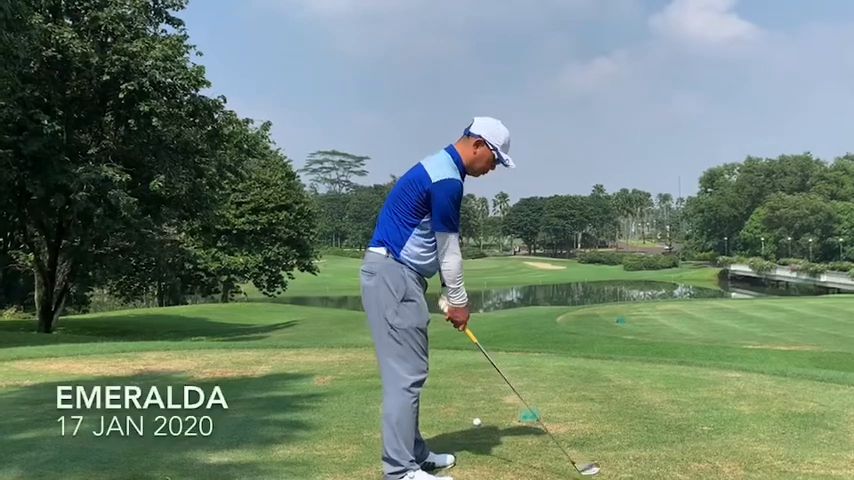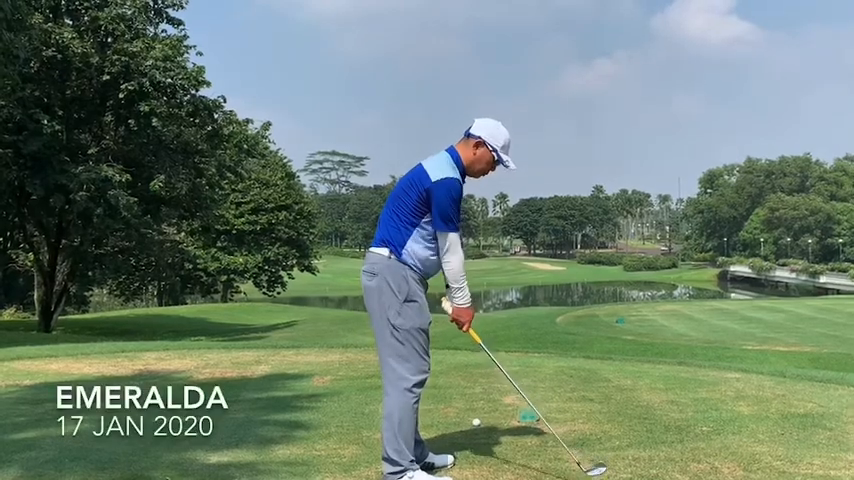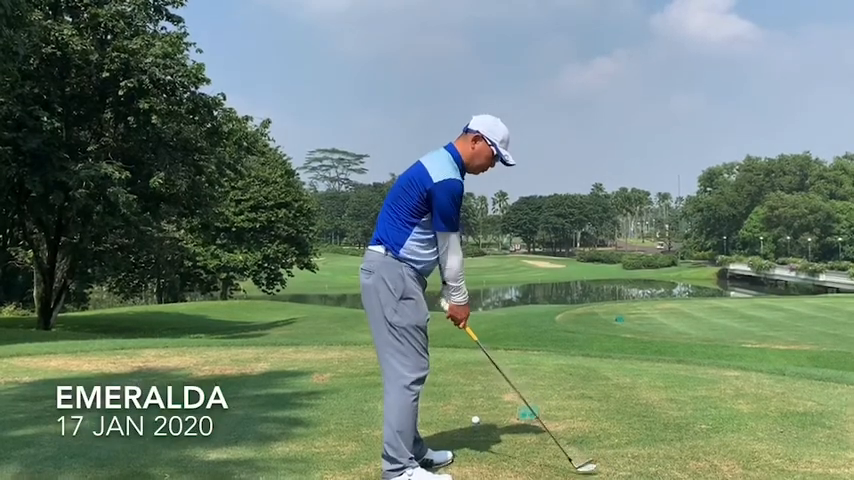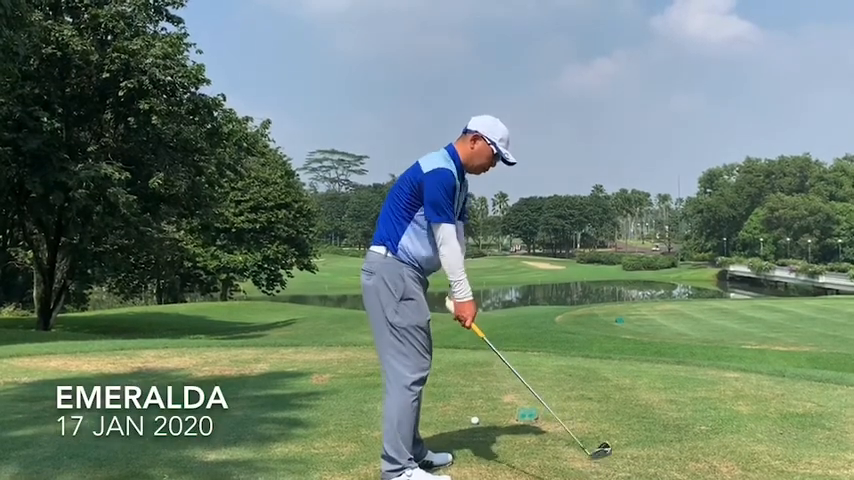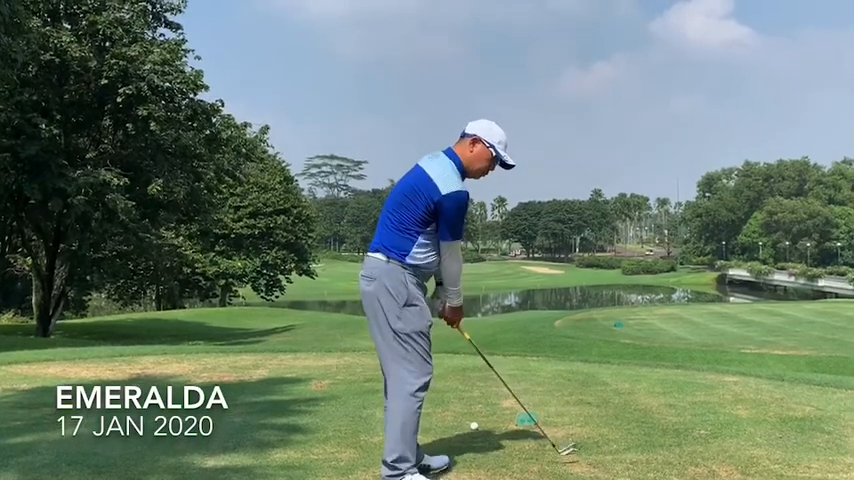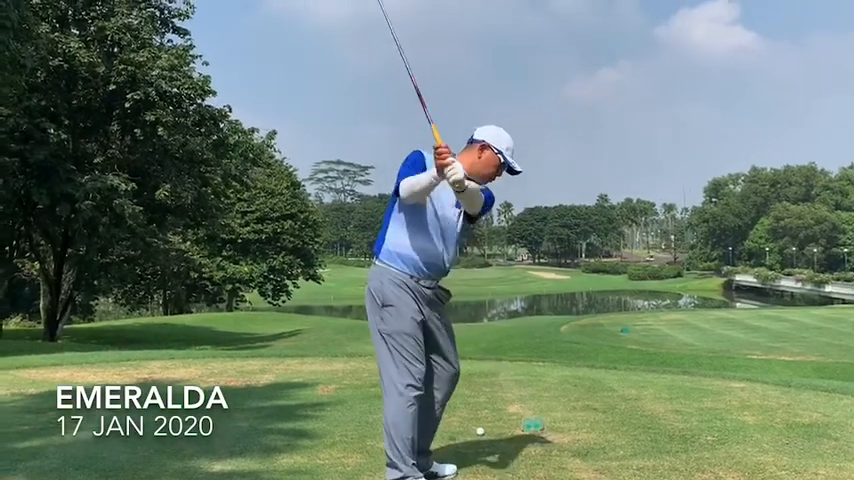
dt=0.5s
person 1, frame 1
left shoulder: (442, 168)
right shoulder: (447, 180)
left elbow: (444, 245)
right elbow: (448, 248)
left wrist: (451, 294)
right wrist: (459, 301)
left hip: (398, 273)
right hip: (392, 274)
left knee: (409, 369)
right knee: (405, 371)
person 1, frame 2
left shoulder: (443, 170)
right shoulder: (446, 180)
left elbow: (447, 246)
right elbow: (450, 249)
left wrist: (453, 294)
right wrist: (462, 301)
left hip: (397, 273)
right hip: (393, 274)
left knee: (407, 369)
right knee: (407, 372)
person 1, frame 3
left shoulder: (439, 164)
right shoulder: (447, 180)
left elbow: (444, 244)
right elbow: (449, 247)
left wrist: (450, 292)
right wrist: (459, 298)
left hip: (396, 271)
right hip: (392, 273)
left knee: (407, 366)
right knee: (407, 369)
left ankle: (411, 450)
person 1, frame 4
left shoulder: (455, 178)
right shoulder: (439, 173)
left elbow: (456, 238)
right elbow: (446, 241)
left wrist: (456, 291)
right wrist: (463, 295)
left hip: (400, 273)
right hip: (392, 272)
left knee: (410, 365)
right knee: (408, 370)
person 1, frame 5
left shoulder: (433, 164)
right shoulder: (452, 190)
right elbow: (451, 252)
left wrist: (441, 287)
right wrist: (453, 300)
left hip: (386, 276)
right hip: (394, 280)
left knee: (402, 374)
right knee: (411, 376)
person 1, frame 6
left shoulder: (481, 195)
right shoulder: (420, 161)
left elbow: (470, 200)
right elbow: (408, 192)
left wrist: (455, 173)
right wrist: (437, 173)
left hip: (430, 290)
right hip: (393, 284)
left knee: (444, 373)
right knee: (405, 381)
